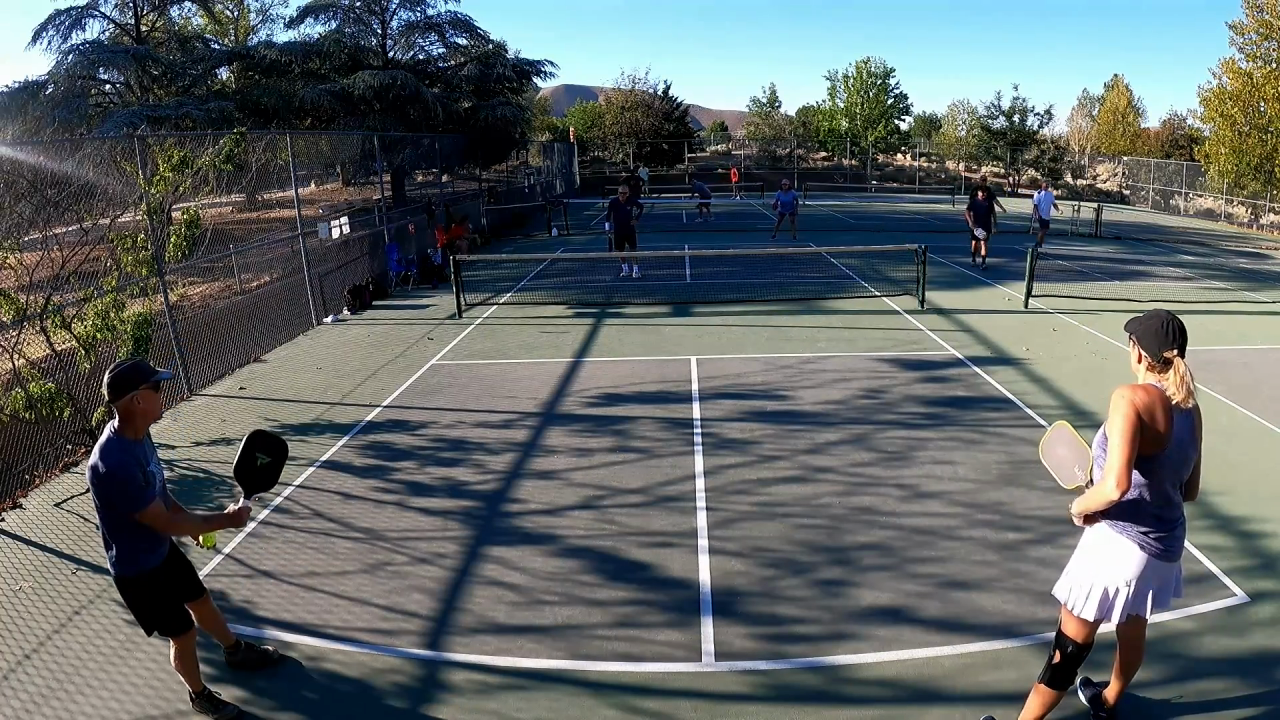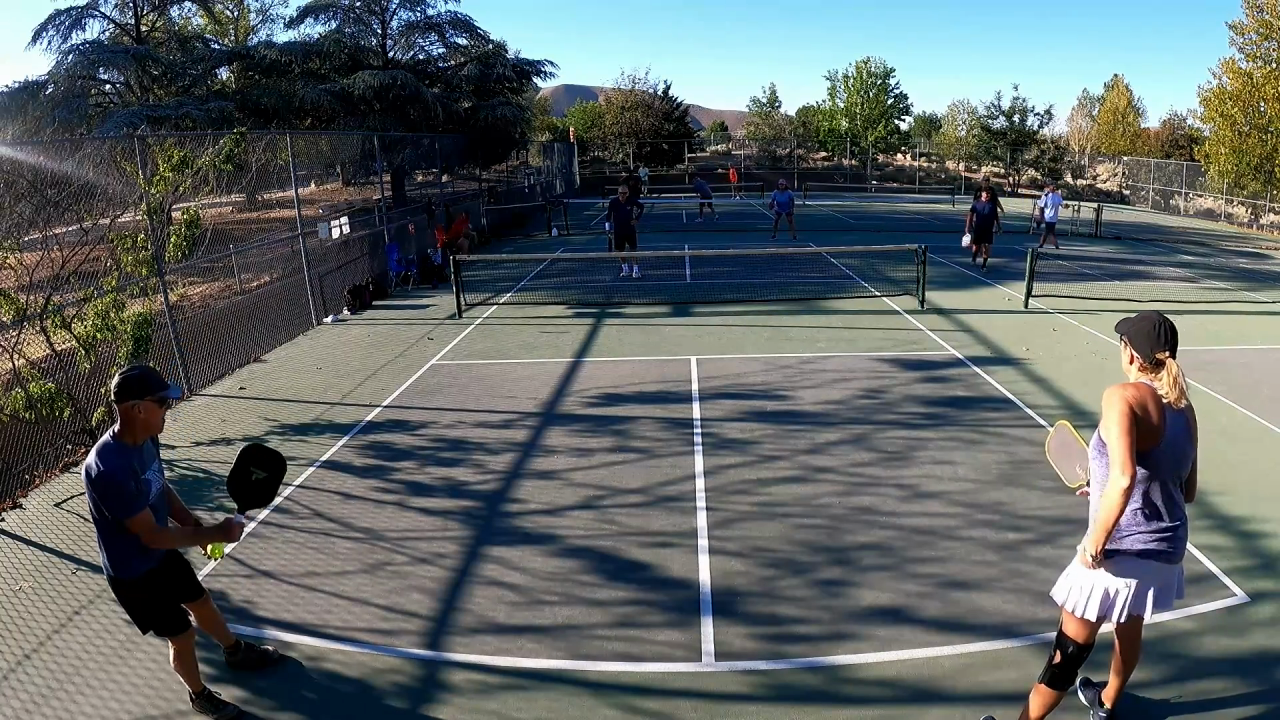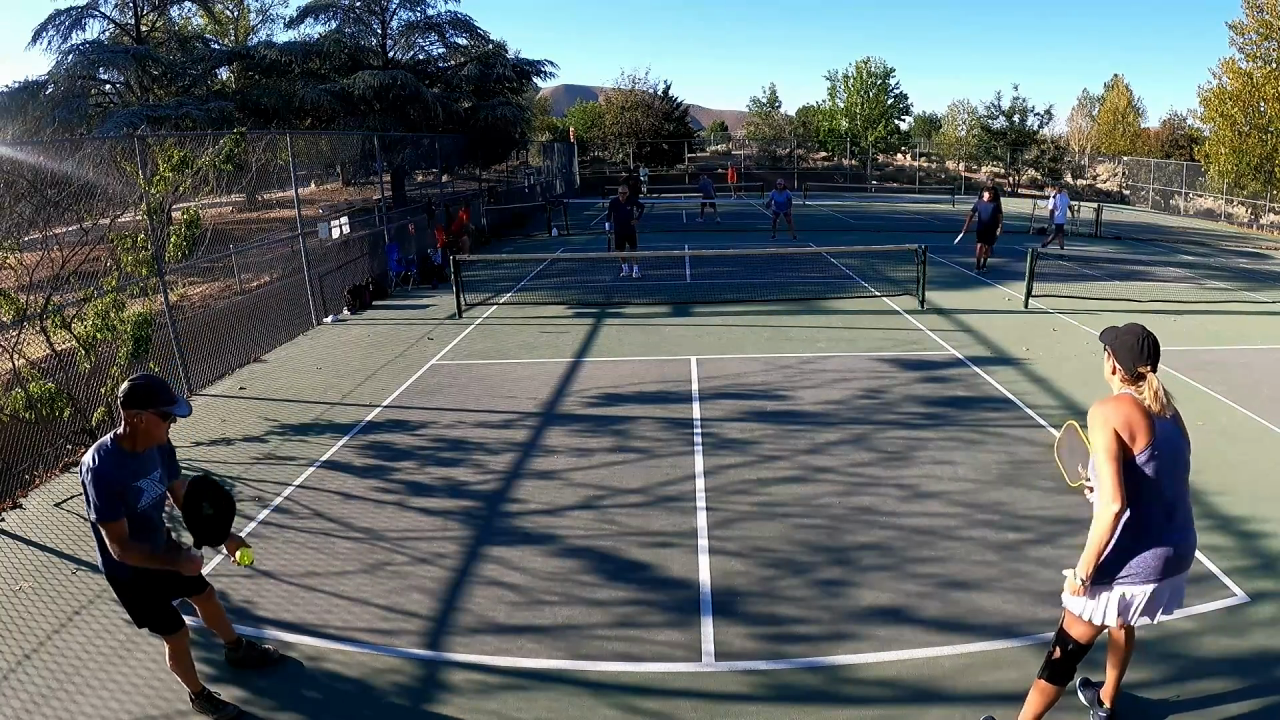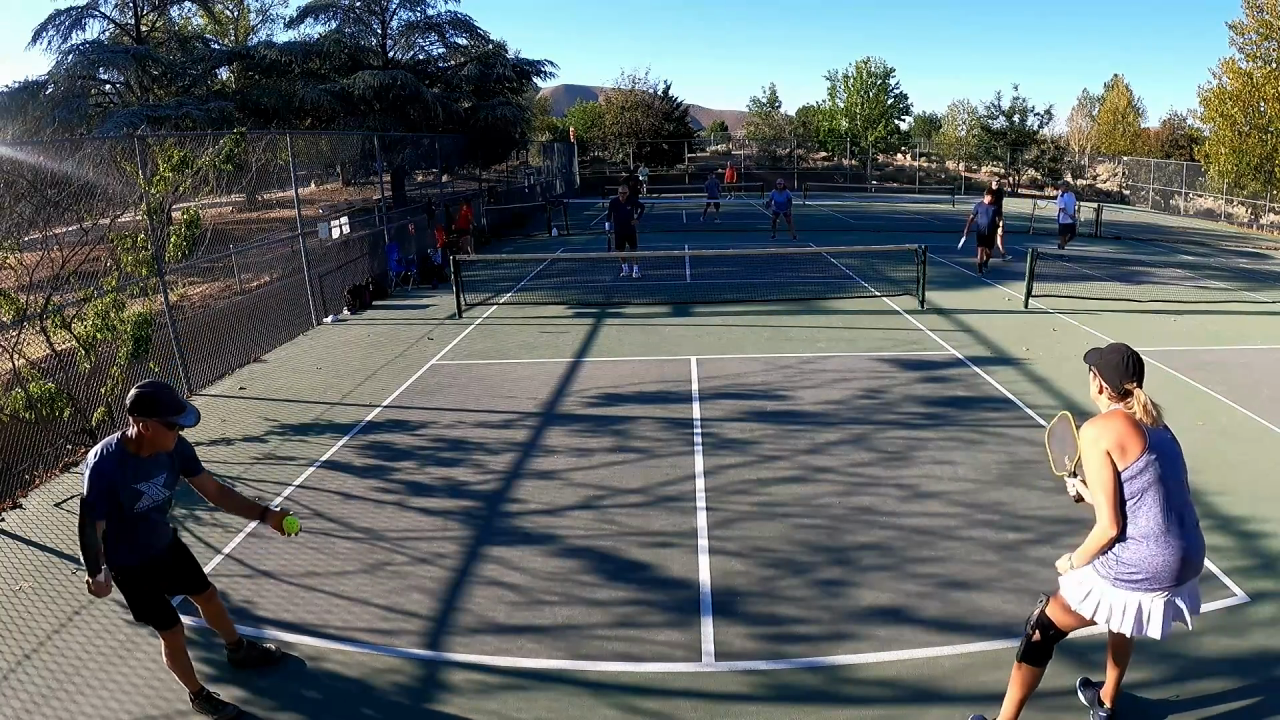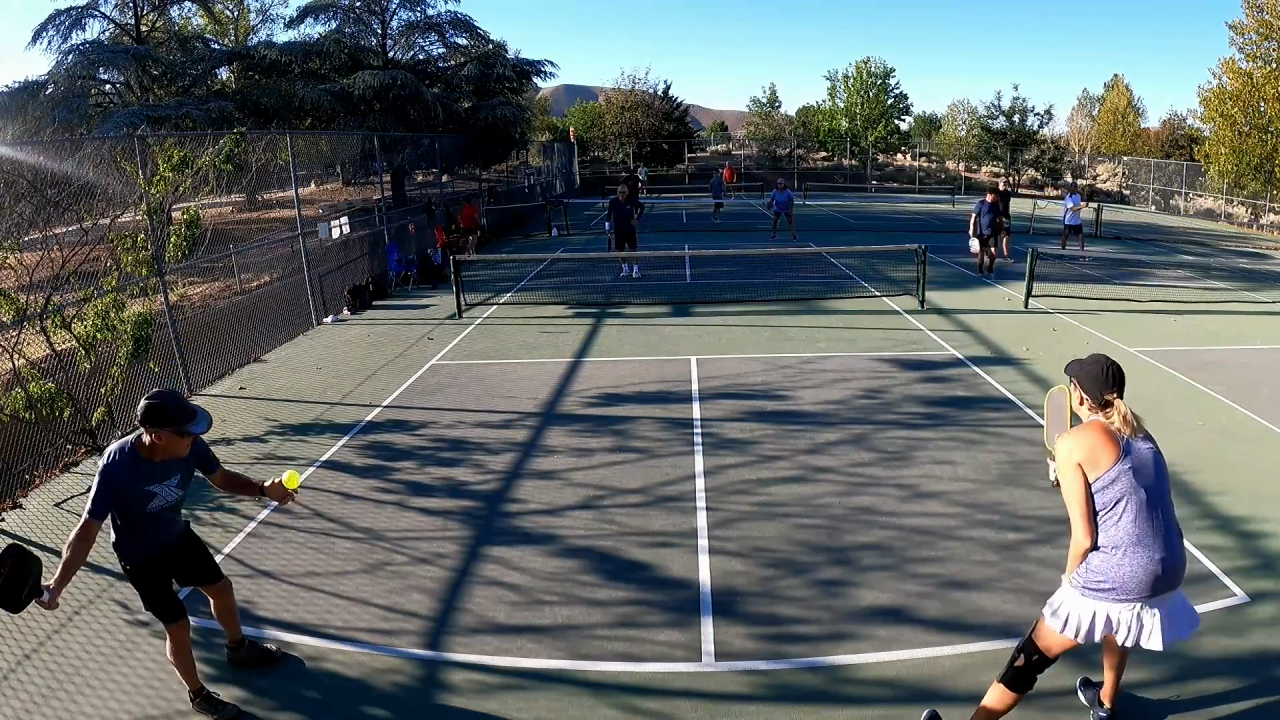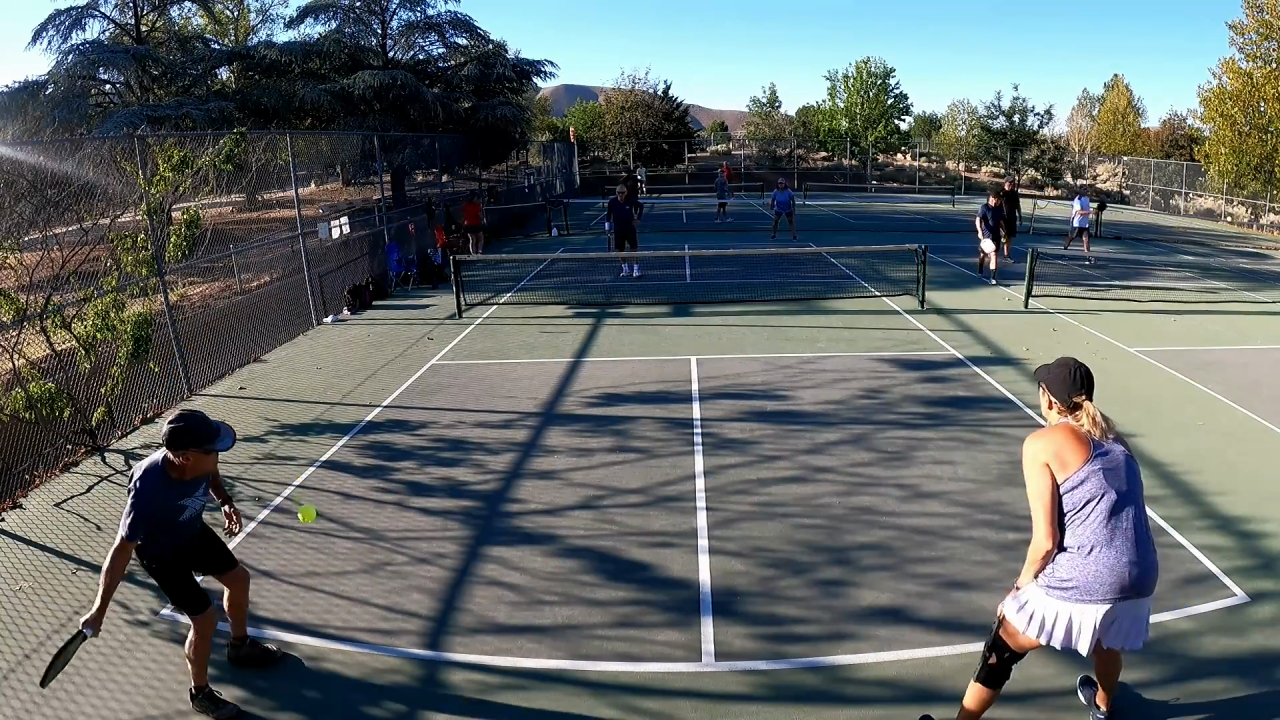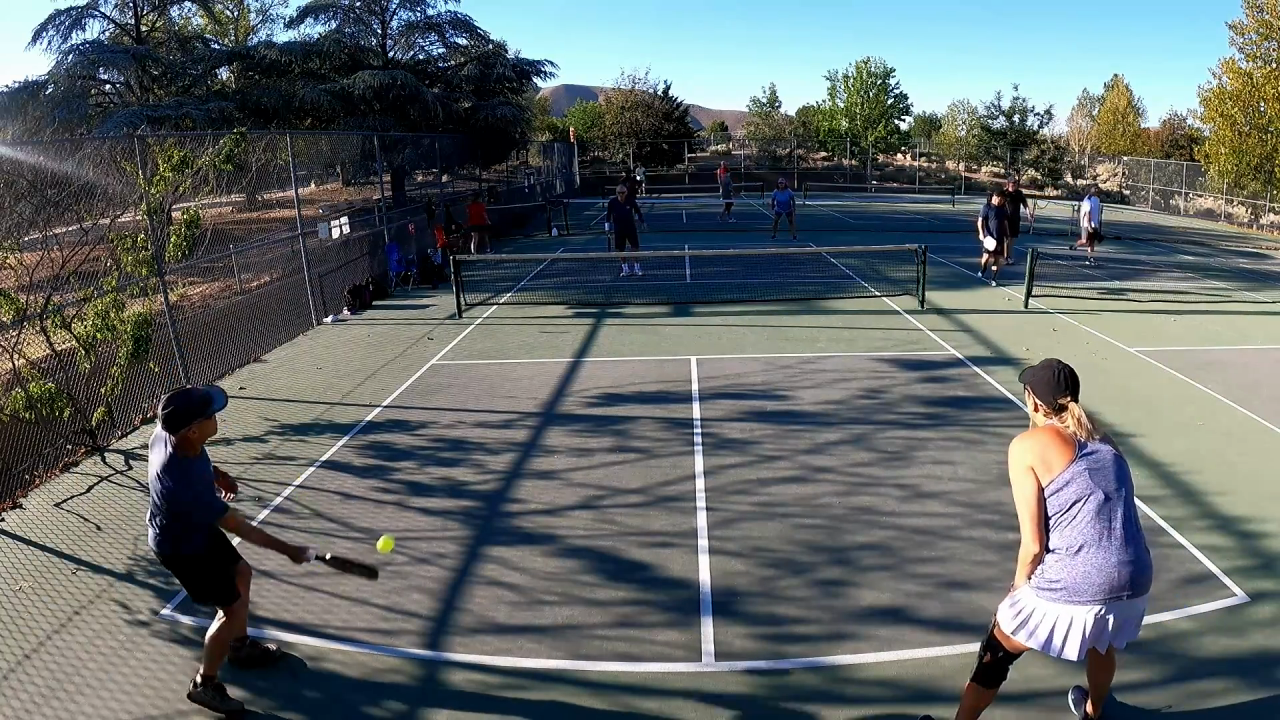
dt=0.2s
person 1, frame 1
left shoulder: (1131, 398)
right shoulder: (1190, 409)
left elbow: (1114, 489)
right elbow: (1190, 490)
left wrist: (1080, 507)
left hip: (1121, 543)
right hip: (1165, 547)
left knee: (1069, 647)
right knee: (1132, 630)
person 1, frame 2
left shoulder: (1122, 396)
right shoulder: (1183, 408)
left elbow: (1123, 480)
right elbow: (1188, 490)
left wrist: (1093, 544)
left hip: (1123, 550)
right hip: (1166, 549)
left knee: (1070, 649)
right knee: (1129, 626)
person 1, frame 3
left shoulder: (1107, 411)
right shoulder: (1169, 414)
left elbow: (1113, 504)
right elbow: (1160, 490)
left wrist: (1083, 571)
left hip: (1131, 561)
right hip: (1176, 557)
left knee: (1064, 647)
right knee: (1122, 620)
person 1, frame 4
left shoulder: (1097, 430)
right shoulder: (1155, 425)
left elbow: (1110, 528)
left wrist: (1075, 562)
right wrist: (1089, 492)
left hip: (1135, 571)
right hip: (1182, 565)
left knee: (1042, 628)
right knee: (1126, 616)
person 1, frame 5
left shoulder: (1074, 442)
right shoulder: (1141, 437)
left elbow: (1084, 539)
left wrist: (1071, 585)
left hip: (1110, 583)
right hip: (1166, 577)
left knee: (1029, 658)
right knee: (1119, 627)
person 1, frame 6
left shoulder: (1041, 443)
right shoulder: (1114, 440)
left elbow: (1046, 542)
left wrist: (1021, 586)
left hip: (1079, 588)
right hip: (1138, 584)
left knee: (1000, 653)
right knee: (1107, 637)
person 1, frame 7
left shoulder: (1027, 445)
right shoulder: (1101, 441)
left elbow: (1034, 544)
left wrist: (1018, 590)
left hip: (1073, 588)
right hip: (1133, 583)
left knee: (996, 652)
right knee: (1100, 637)
person 2, frame 1
left shoulder: (138, 433)
right shoulder: (114, 464)
right elbow: (166, 524)
left wrist: (190, 519)
right wrist: (224, 520)
left hip: (163, 550)
right hip: (138, 569)
left knee: (201, 601)
right knee: (184, 634)
left ankle: (236, 651)
person 2, frame 2
left shoulder: (146, 438)
right shoulder: (108, 468)
right elbow: (151, 536)
left wrist: (196, 527)
right wrist: (215, 533)
left hip: (161, 552)
right hip: (132, 571)
left knee: (200, 601)
right knee: (182, 635)
left ankle: (235, 651)
person 2, frame 3
left shoulder: (158, 444)
right shoulder: (101, 467)
left elbow: (182, 495)
right elbow: (119, 546)
left wrist: (224, 536)
right wrist: (175, 562)
left hip: (160, 543)
right hip: (130, 568)
left knee: (206, 596)
right knee: (177, 634)
left ankle: (237, 649)
person 2, frame 4
left shoulder: (175, 447)
right shoulder: (103, 466)
left elbow: (214, 492)
right elbow: (91, 533)
left wrist: (264, 514)
right wrist: (96, 573)
left hip: (166, 543)
right hip: (130, 563)
left knee: (207, 596)
right knee: (173, 633)
left ankle: (239, 650)
person 2, frame 5
left shoulder: (189, 446)
right shoulder: (116, 468)
left elbow: (223, 478)
right elbow: (87, 529)
left wrist: (262, 490)
right wrist: (58, 584)
left hip: (177, 535)
right hip: (141, 554)
left knee: (221, 589)
right knee: (178, 626)
left ankle: (239, 647)
person 2, frame 6
left shoulder: (201, 462)
right shoulder: (149, 490)
right elbow: (122, 552)
left wrist: (226, 501)
right wrist: (99, 609)
left hip: (190, 529)
right hip: (161, 552)
left knee: (238, 578)
right knee: (204, 617)
left ankle: (242, 647)
right ankle: (200, 693)
person 2, frame 7
left shoulder: (164, 433)
right shoulder: (188, 484)
right elbow: (235, 525)
left wrist: (213, 472)
right wrist: (286, 549)
left hip: (190, 530)
right hip: (178, 548)
left knee: (240, 574)
right knee: (233, 608)
left ankle: (239, 646)
right ankle: (204, 685)
